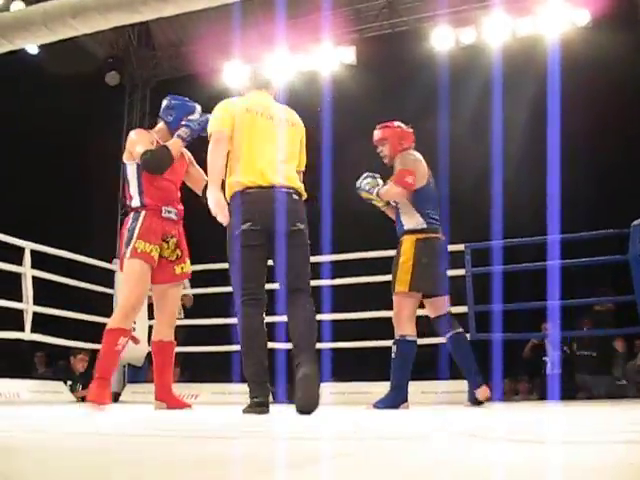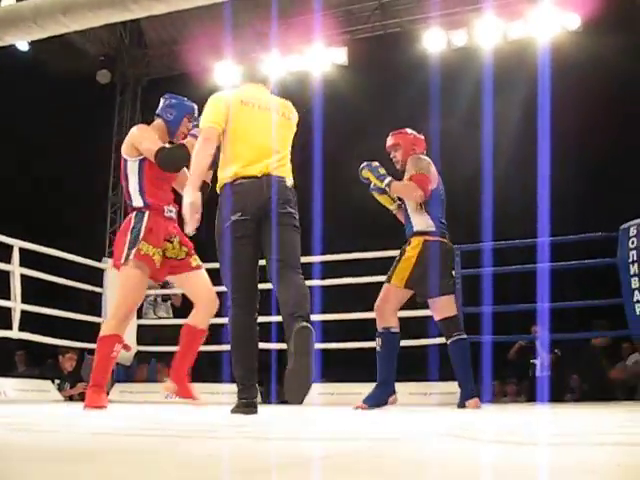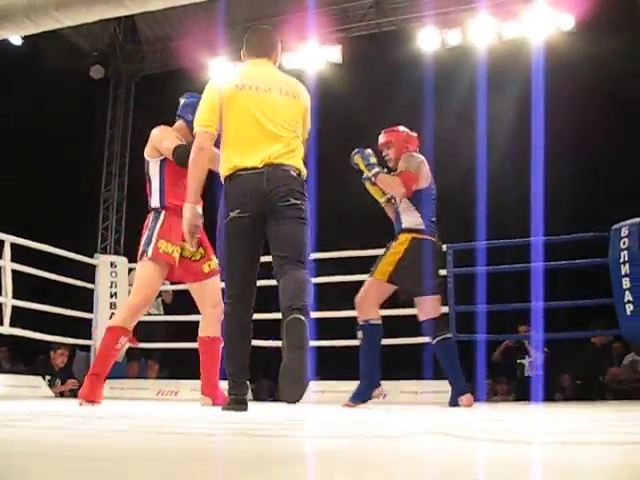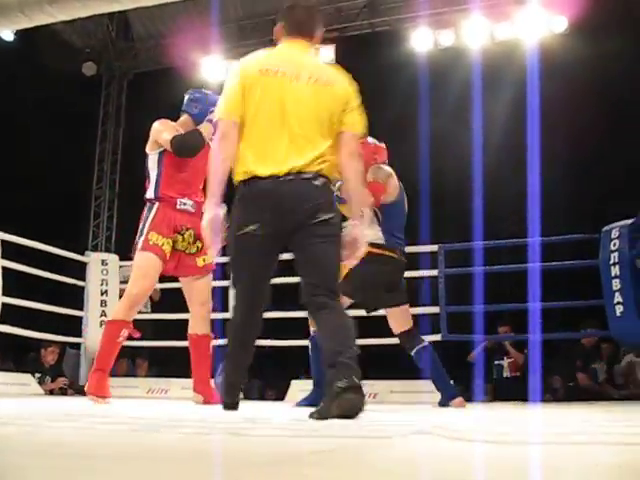
dt=0.3s
person 1, frame 1
left shoulder: (230, 107)
right shoulder: (292, 118)
left elbow: (219, 143)
left wrist: (214, 190)
left hip: (247, 203)
right hip: (289, 202)
left knee: (250, 301)
right knee: (298, 293)
left ankle: (259, 394)
right ankle: (306, 366)
person 1, frame 2
left shoulder: (224, 99)
right shoulder: (287, 110)
left elbow: (207, 142)
left wrist: (192, 190)
left hip: (238, 195)
right hip: (280, 193)
left knee: (241, 297)
right knee: (289, 272)
left ankle: (247, 395)
right ankle: (300, 328)
person 1, frame 3
left shoulder: (222, 85)
right shoulder: (297, 90)
left elbow: (202, 147)
left wrist: (191, 204)
left hip: (240, 187)
right hip: (286, 184)
left knee: (239, 293)
right knee: (291, 266)
left ankle: (237, 390)
right ankle: (296, 319)
person 1, frame 4
left shoulder: (250, 68)
right shoulder: (338, 81)
left elbow: (225, 137)
right elbow: (351, 156)
left wrist: (212, 201)
right wrist: (358, 220)
left hip: (259, 193)
right hip: (314, 194)
left knee: (249, 299)
right knee: (323, 297)
left ankle: (231, 390)
right ankle: (345, 380)
person 2, frame 1
left shoulder: (183, 155)
right shoulder: (139, 137)
left elbow: (209, 190)
right elbow: (153, 164)
right wrist: (186, 132)
left hip: (172, 233)
right hip: (144, 226)
left knee: (168, 317)
right knee: (130, 303)
left ankle: (164, 394)
right ankle: (100, 385)
person 2, frame 2
left shoulder: (171, 147)
right shoulder: (140, 133)
right elbow: (168, 162)
right wrist: (197, 137)
left hip: (170, 231)
right hip: (144, 227)
left knee: (208, 300)
right knee: (125, 308)
left ankle: (179, 378)
right ankle: (96, 390)
person 2, frame 3
right shoulder: (162, 134)
right elbow: (185, 157)
right hip: (164, 226)
left knee: (214, 309)
right knee: (139, 302)
left ankle: (211, 391)
right ankle: (94, 381)
person 2, frame 4
left shoulder: (207, 144)
right shoulder: (162, 128)
right elbow: (183, 146)
right wrist: (215, 121)
left hip: (192, 226)
right hip: (161, 219)
left knee: (202, 308)
right knee: (137, 291)
left ankle: (203, 388)
right ankle: (99, 376)
person 3, frame 1
left shoulder: (408, 158)
right shoulder: (413, 166)
left elbow: (399, 191)
left wrist: (375, 190)
right wrist: (382, 199)
left hip: (417, 243)
right hip: (432, 242)
left knee: (402, 316)
right knee: (442, 318)
left ankle: (398, 394)
right ankle: (477, 385)
person 3, frame 2
left shoulder: (420, 161)
right shoulder: (422, 172)
left elbow: (416, 194)
left wrist: (383, 179)
right wrist: (388, 199)
left hip: (424, 246)
right hip: (438, 247)
left knee: (385, 308)
right knee: (449, 321)
left ankle: (385, 388)
right ankle: (469, 393)
person 3, frame 3
left shoulder: (412, 159)
right shoulder: (413, 170)
left elbow: (400, 189)
left wrist: (372, 168)
right wrist: (379, 193)
left hip: (411, 243)
right hip: (425, 246)
left knee: (365, 302)
right knee: (434, 321)
left ankle: (370, 382)
right ankle: (460, 390)
person 3, frame 4
left shoulder: (381, 172)
right shoulder: (390, 182)
left wrist: (338, 189)
right wrist: (343, 203)
left hip: (373, 257)
right hip: (392, 263)
right knee: (408, 335)
left ankle: (321, 390)
right ankle: (450, 392)
